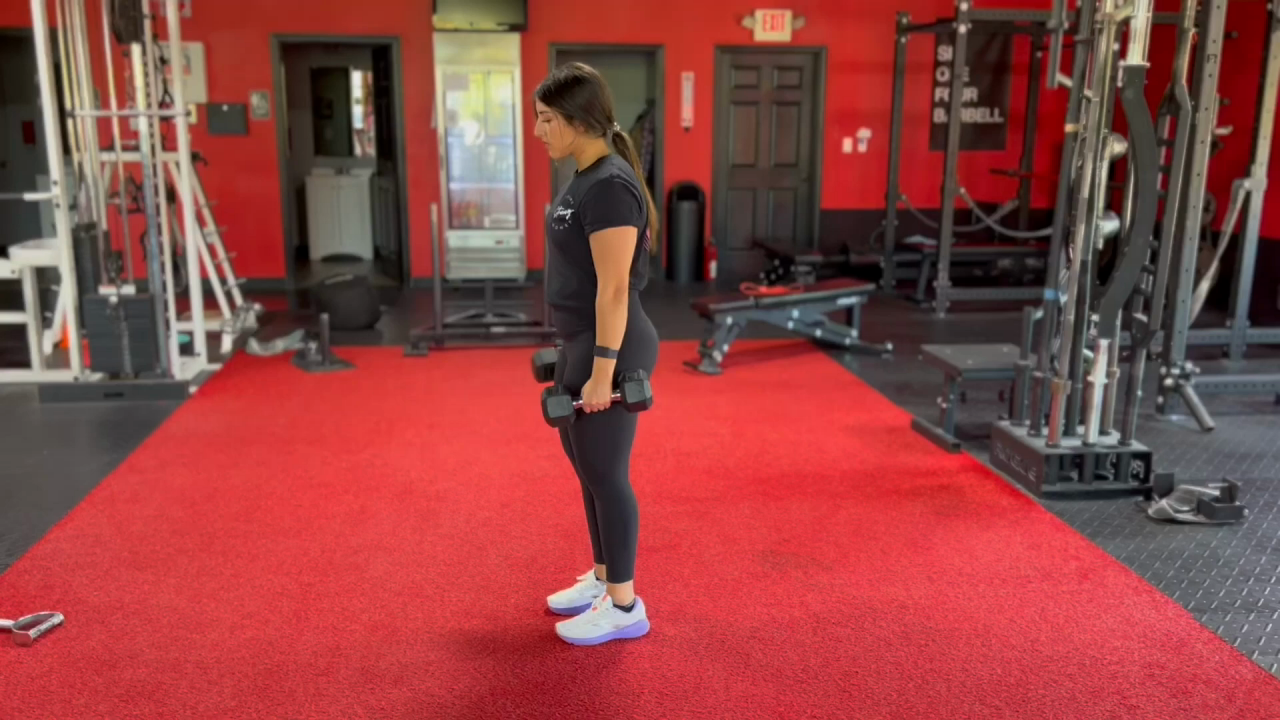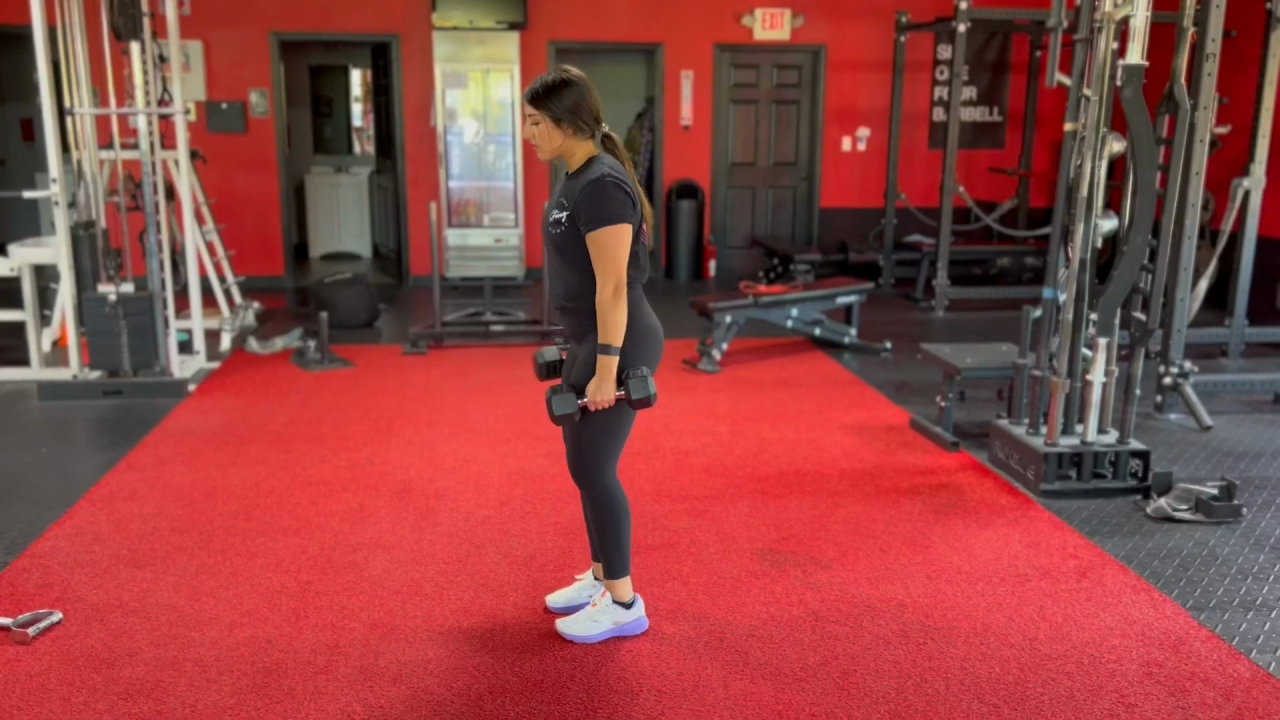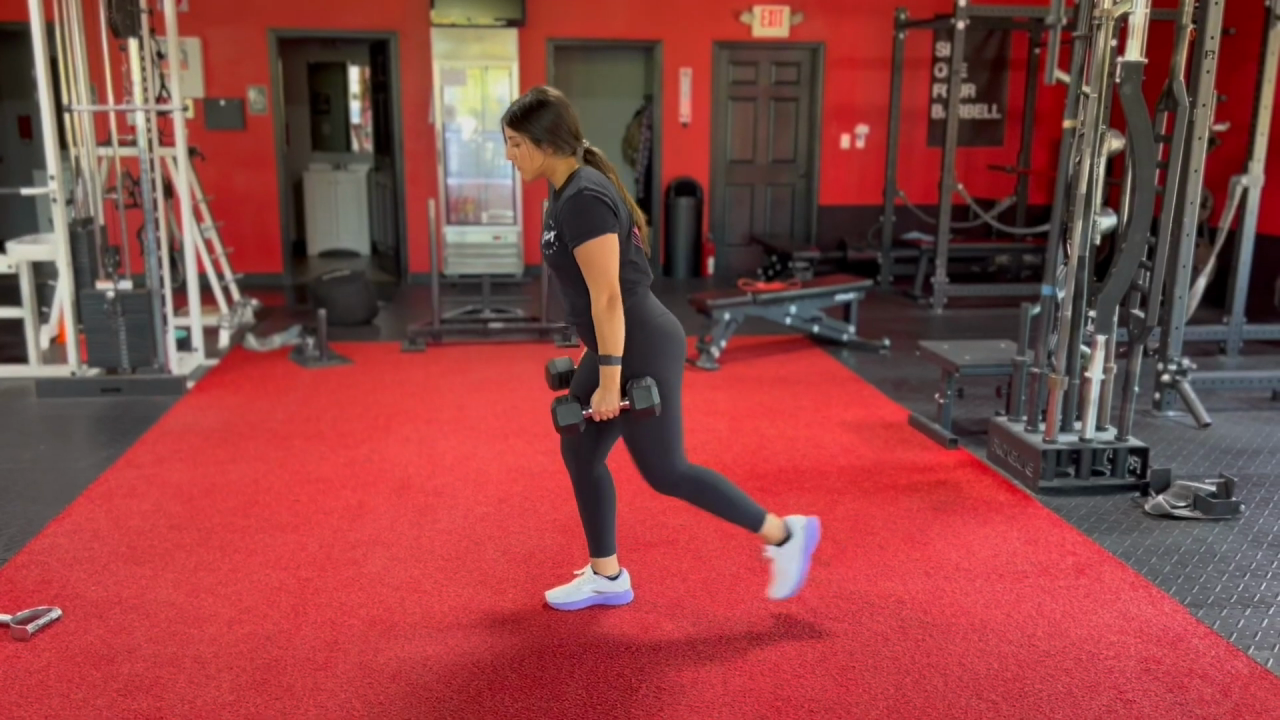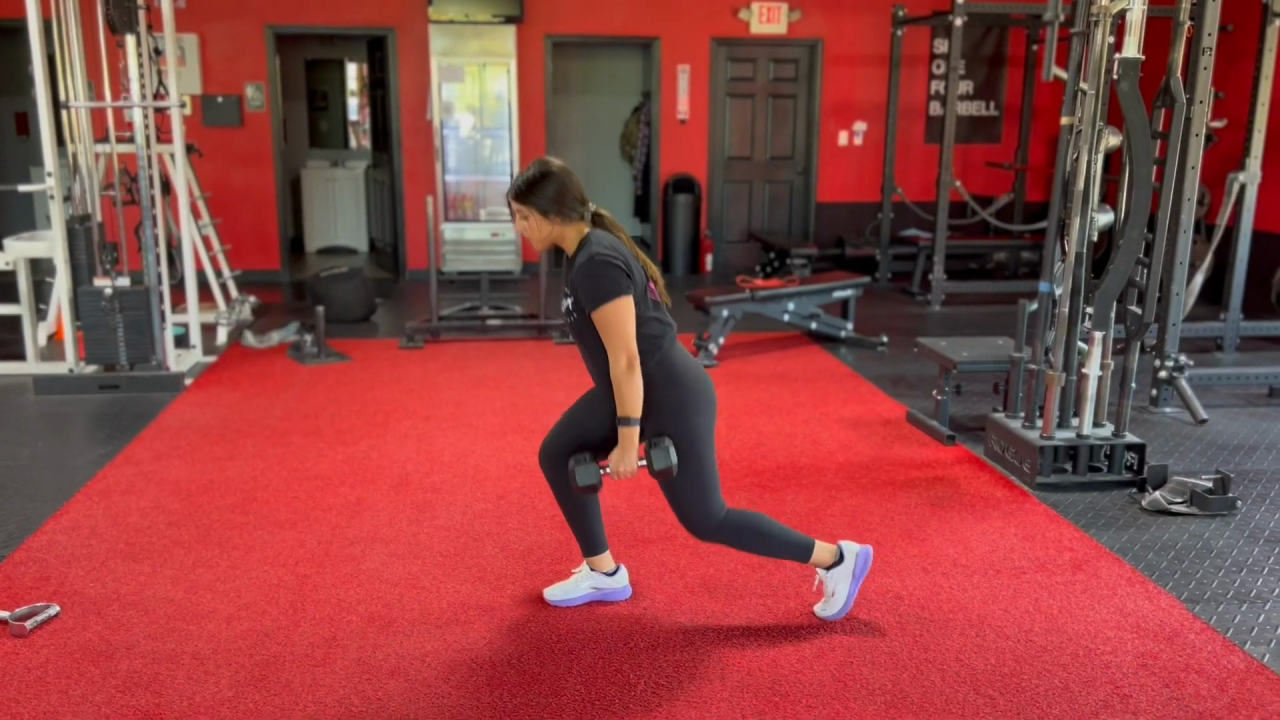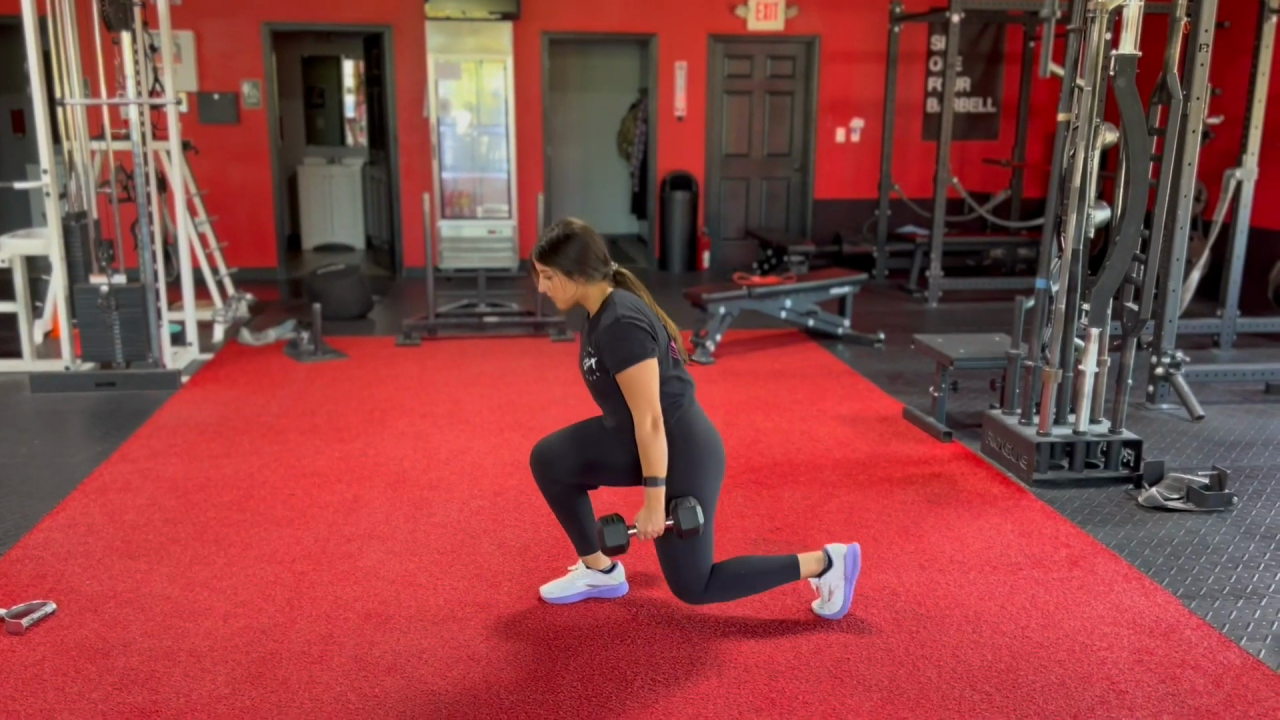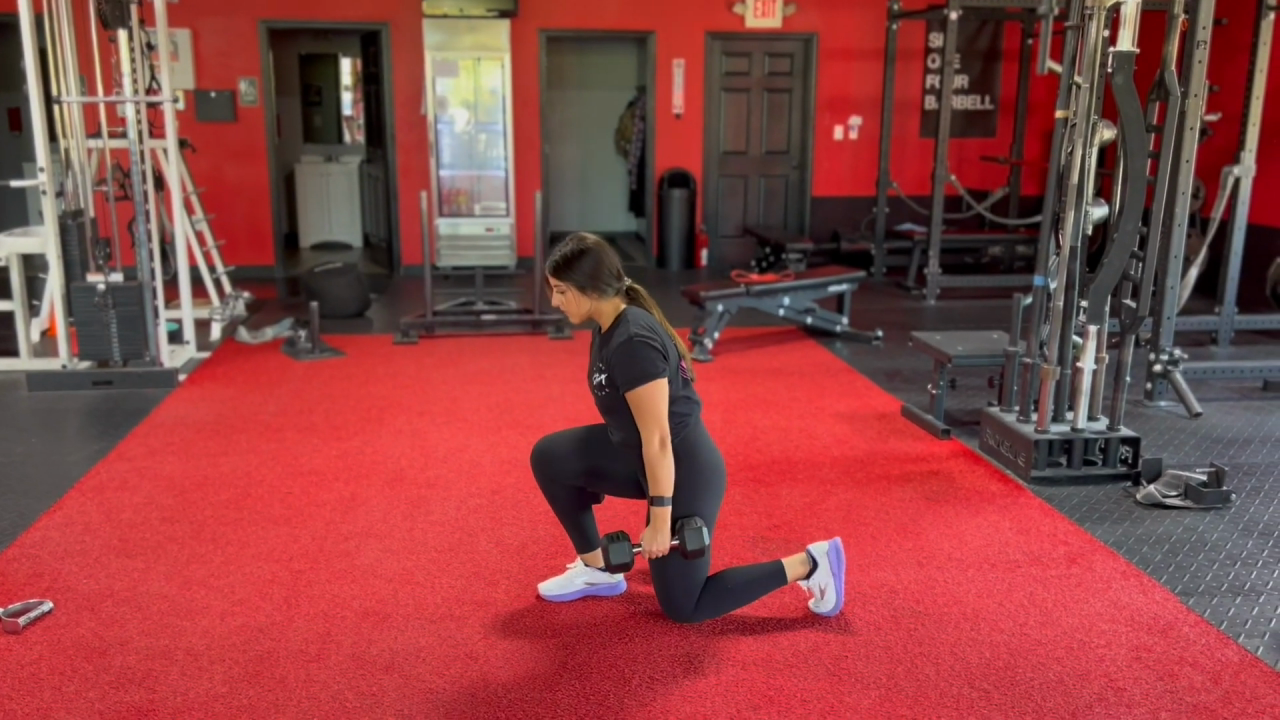
dt=0.3s
person 1, frame 1
left shoulder: (610, 186)
right shoulder: (589, 176)
left elbow: (614, 290)
left wrist: (602, 373)
left hip: (609, 347)
right hip: (584, 343)
left knee: (605, 472)
right knee: (585, 464)
left ankle: (625, 607)
right ankle: (605, 577)
person 1, frame 2
left shoulder: (602, 184)
right shoulder: (579, 178)
left elbow: (614, 286)
left wrist: (606, 370)
left hip: (619, 343)
right hip: (592, 339)
left knee: (591, 469)
right knee: (586, 463)
left ankle: (623, 604)
right ankle: (603, 576)
person 1, frame 3
left shoulder: (583, 199)
right shoulder: (572, 191)
left elbow: (608, 296)
left wrist: (609, 381)
right wrist: (599, 365)
left hip: (643, 346)
right hip: (617, 343)
left knee: (665, 471)
right knee: (580, 454)
left ankle: (789, 536)
right ankle: (606, 575)
person 1, frame 4
left shoulder: (596, 263)
right shoulder: (587, 251)
left elbow: (625, 358)
left wrist: (628, 440)
right wrist: (620, 420)
left hip: (671, 395)
right hip: (643, 388)
left knee: (705, 520)
right knee: (557, 456)
left ankle: (837, 558)
right ankle: (604, 573)
person 1, frame 5
left shoulder: (620, 325)
right shoulder: (604, 311)
left elbow: (650, 420)
left wrist: (654, 499)
right wrist: (607, 463)
left hip: (682, 453)
right hip: (648, 442)
left knee: (691, 586)
right knee: (548, 460)
left ankle: (826, 563)
right ankle: (599, 570)
person 1, frame 6
left shoulder: (633, 343)
right shoulder: (612, 326)
left elbow: (658, 439)
left wrist: (659, 519)
right wrist: (599, 472)
left hip: (684, 471)
right hip: (646, 457)
left knee: (683, 607)
right knee: (549, 458)
left ankle: (810, 563)
right ankle: (597, 568)
